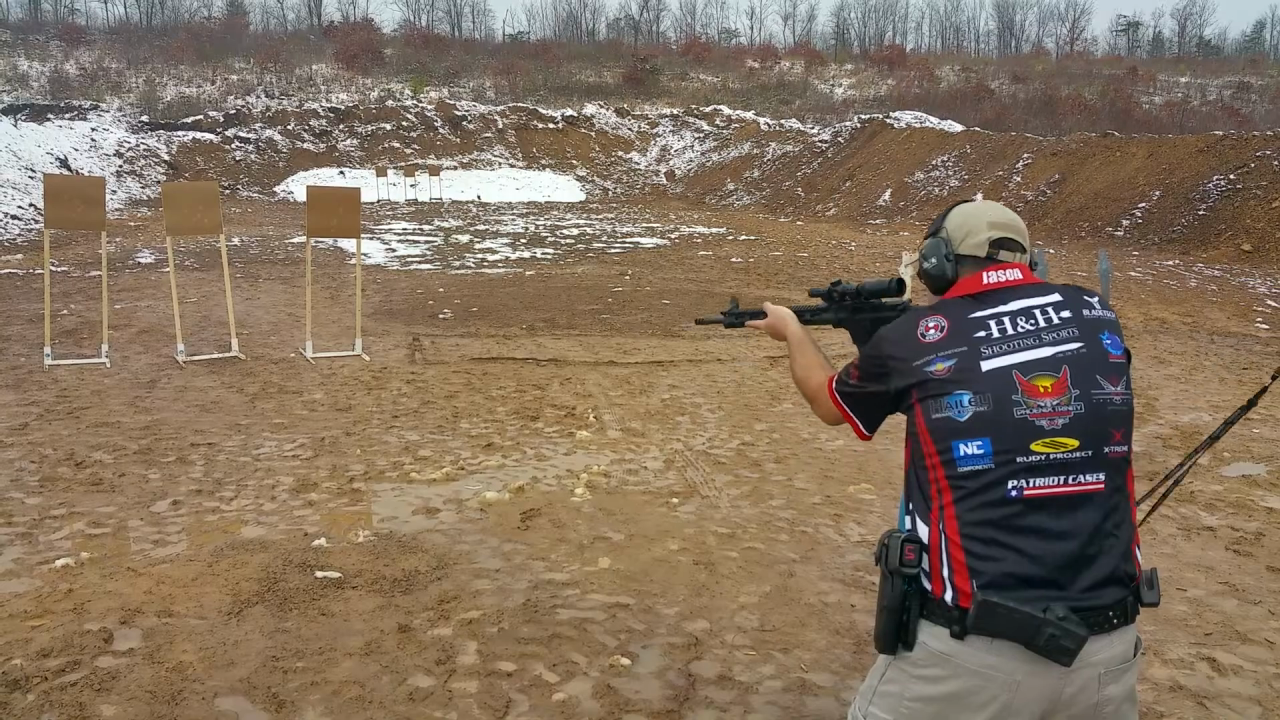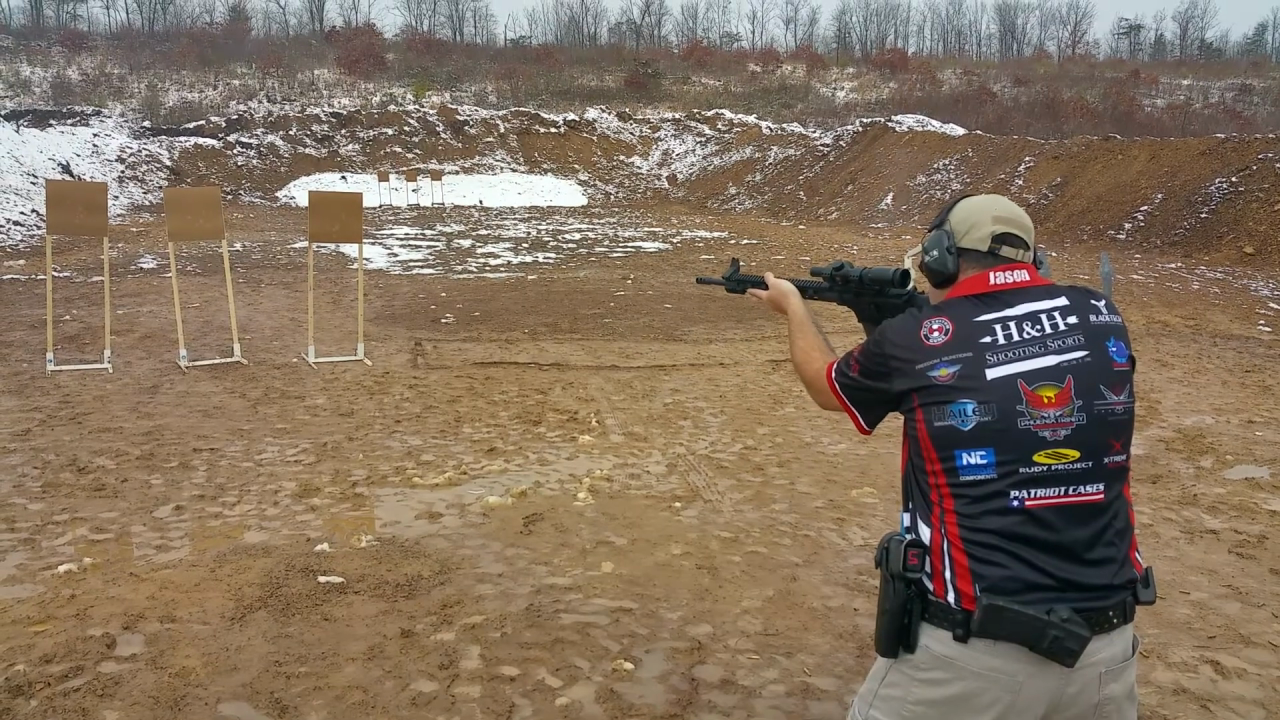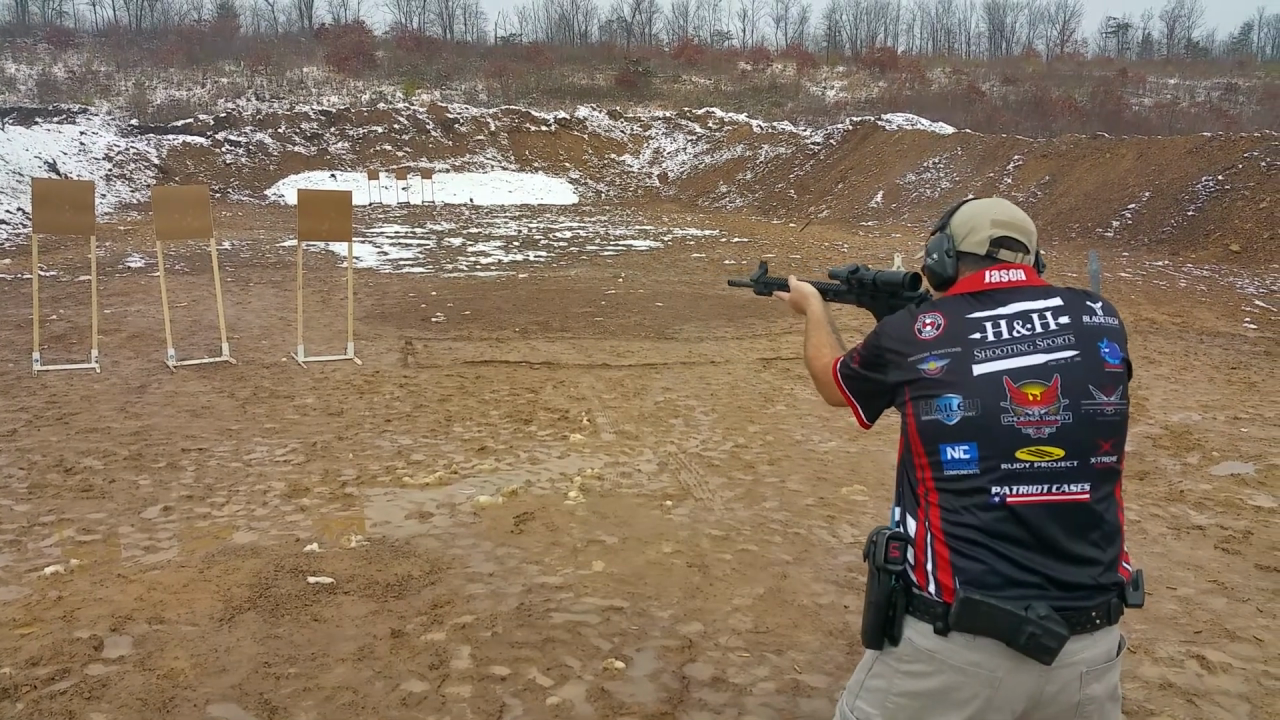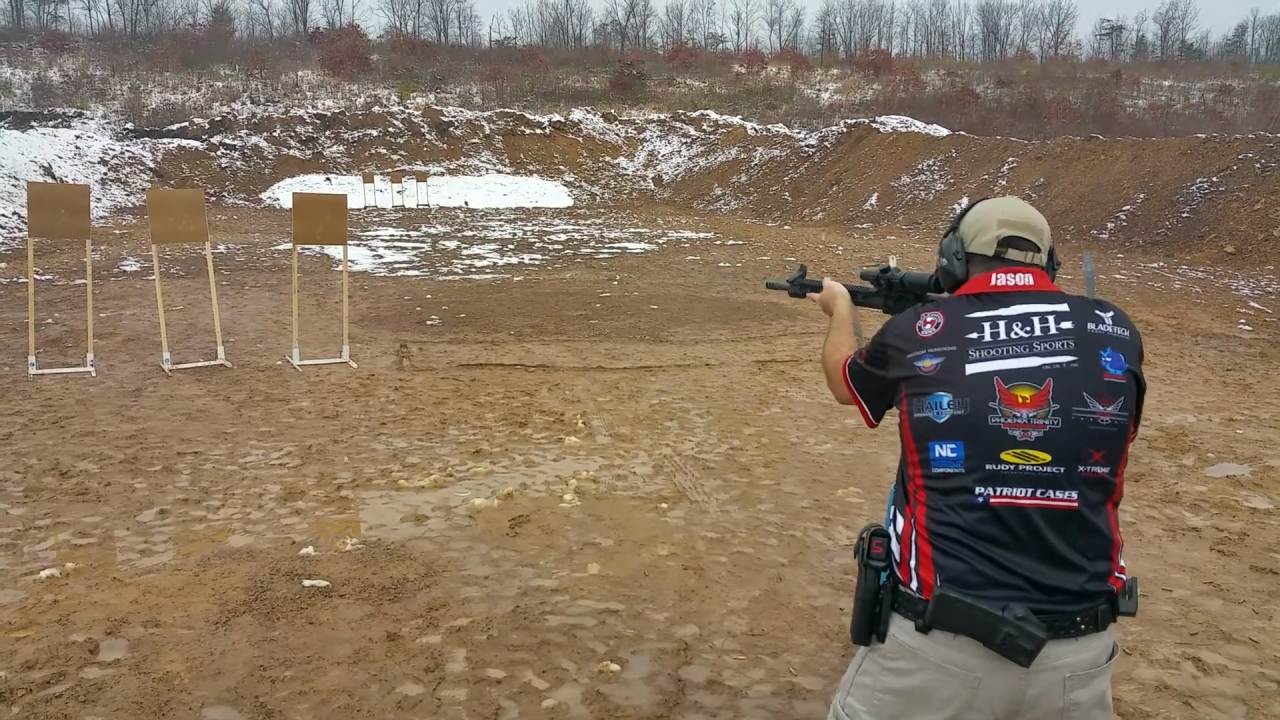
dt=1s
person 1, frame 1
left shoulder: (912, 339)
right shoulder: (1095, 316)
left elbow: (829, 404)
left wrist: (790, 328)
left hip: (970, 651)
right hip: (1105, 646)
person 1, frame 2
left shoulder: (914, 338)
right shoulder: (1100, 318)
left elbow: (828, 387)
left wrist: (791, 303)
left hip: (969, 653)
right hip: (1102, 646)
person 1, frame 3
left shoulder: (911, 335)
right shoulder: (1100, 322)
left elbow: (834, 383)
left wrist: (812, 304)
left hip: (952, 646)
right hip: (1086, 647)
person 1, frame 4
left shoulder: (917, 332)
right shoulder: (1114, 332)
left elbow: (844, 379)
left wrist: (840, 307)
left hip: (937, 647)
right hip: (1075, 652)
